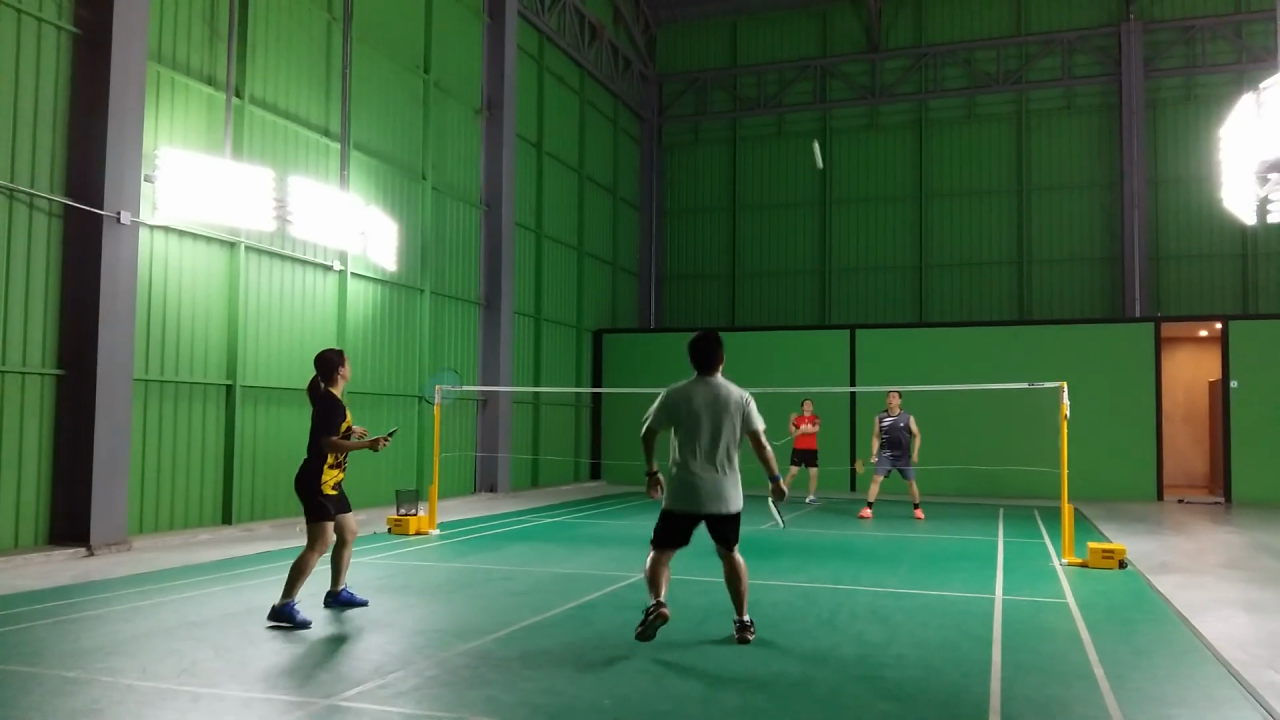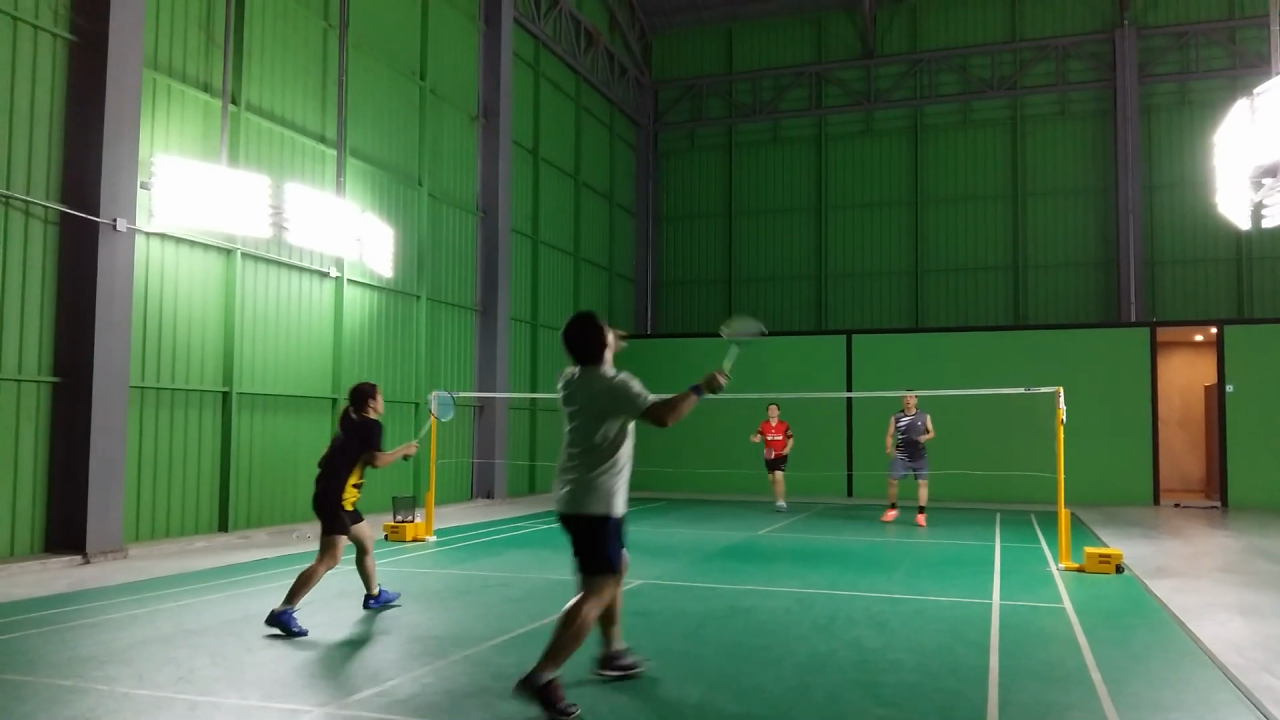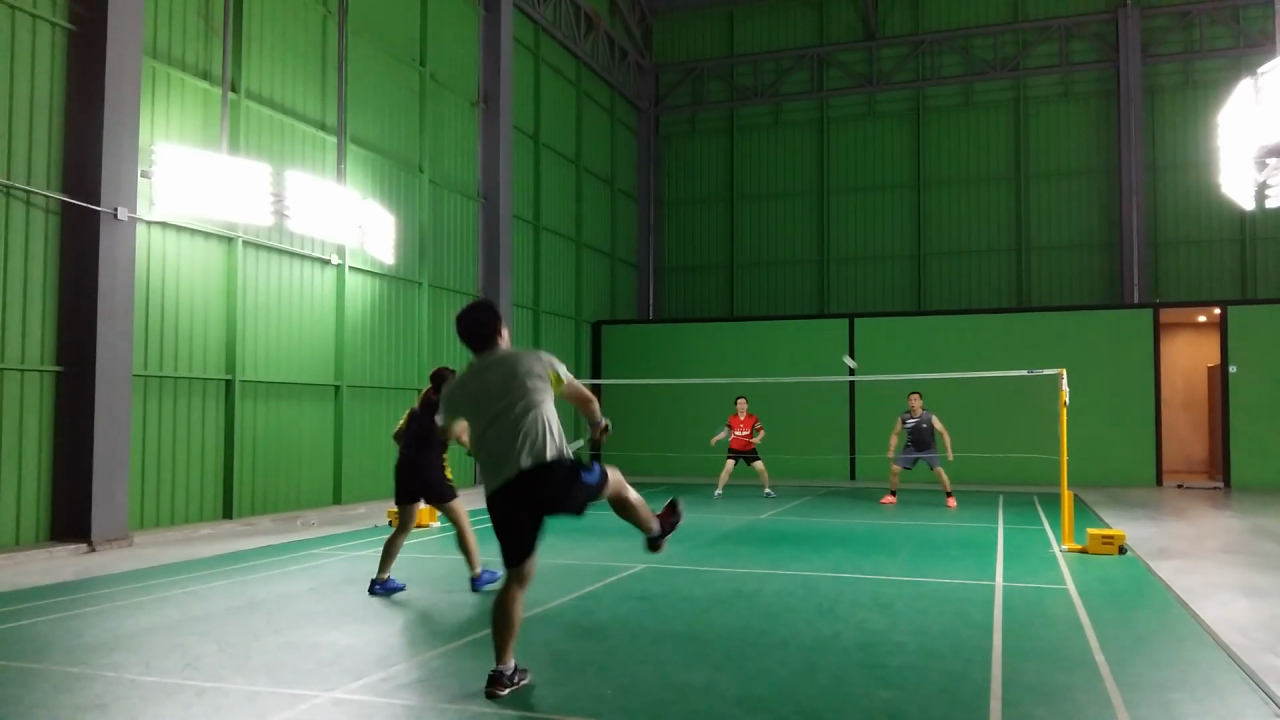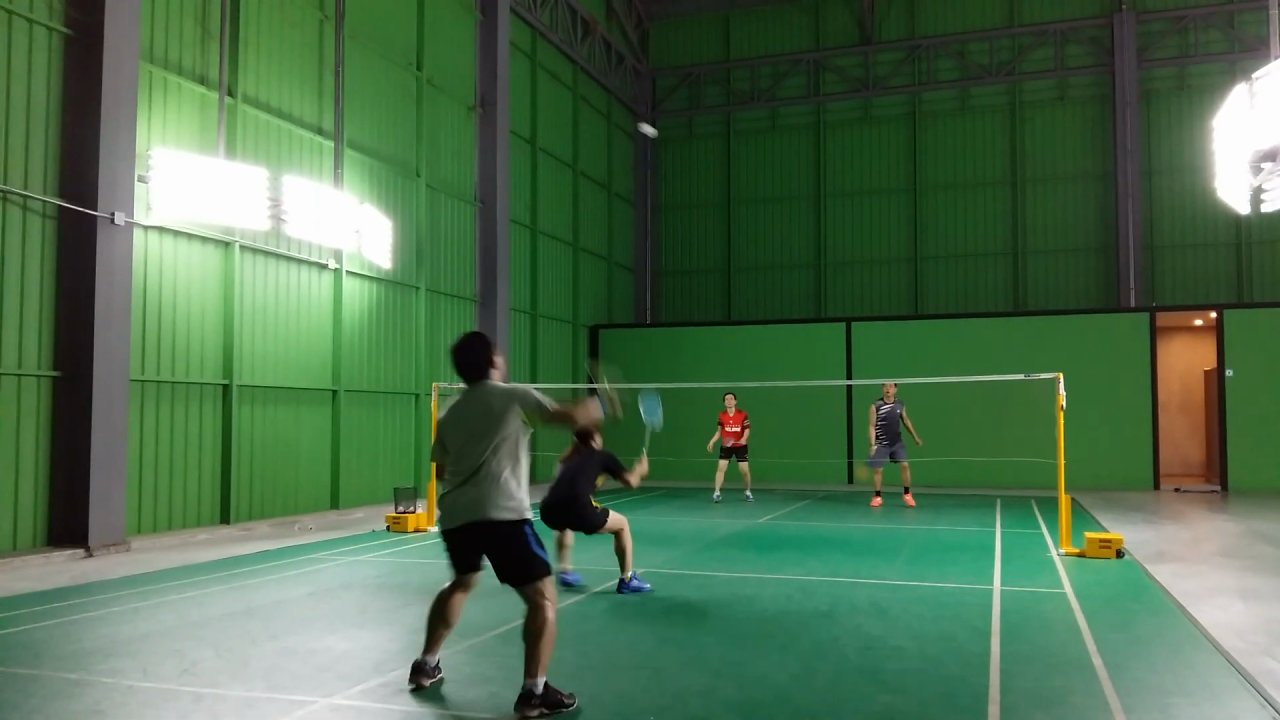
dt=0.7s
person 1, frame 1
left shoulder: (673, 395)
right shoulder: (741, 398)
left elbow: (647, 436)
right elbow: (761, 445)
left wrist: (652, 472)
right wrist: (776, 480)
left hip: (683, 494)
right hip: (725, 496)
left knee: (659, 555)
right knee: (730, 555)
left ankle: (656, 604)
right ankle: (743, 621)
person 1, frame 2
left shoulder: (571, 381)
right shoulder: (617, 385)
right elbow: (662, 416)
left wrist: (608, 341)
right wrist: (701, 388)
left hip: (573, 499)
right hip: (598, 503)
left knee: (609, 575)
right knee: (597, 592)
left ankle: (614, 653)
right ankle: (541, 677)
person 1, frame 3
left shoulder: (459, 386)
right shoulder: (533, 361)
left elbow: (451, 430)
right elbow: (581, 396)
right wrist: (598, 422)
left hip: (504, 488)
right hip: (550, 471)
left knee: (516, 581)
right knee: (614, 482)
left ankle: (503, 671)
right ankle: (656, 531)
person 1, frame 4
left shoulder: (450, 416)
right shoulder: (515, 397)
left elbow: (441, 468)
right elbow: (572, 417)
right wrist: (601, 405)
left hip: (456, 518)
right hip: (503, 516)
left knee: (460, 584)
right knee: (542, 600)
left ankle: (426, 664)
person 2, frame 1
left shoulder: (331, 400)
right shoulder: (331, 403)
right elbow: (328, 445)
left wrist: (349, 431)
right wrist: (367, 445)
left hip: (332, 482)
right hip: (318, 483)
left knee: (348, 535)
right knee: (318, 545)
left ankle: (337, 591)
right ankle: (284, 606)
person 2, frame 2
left shoulder: (350, 427)
right shoulder: (371, 426)
left elbow: (324, 462)
right elbow: (376, 461)
right wrist: (403, 450)
left hip: (338, 498)
right hip: (336, 499)
left knee: (367, 541)
right knee: (328, 560)
left ankle: (374, 595)
right ankle: (282, 612)
person 2, frame 3
left shoulder: (417, 409)
left elbow: (398, 436)
right elbow: (461, 437)
right wrist: (470, 446)
left hip: (406, 467)
right hip: (431, 470)
left knee: (404, 527)
right knee: (461, 521)
left ankle: (381, 580)
right ankle: (477, 575)
person 2, frame 4
left shoulder: (569, 458)
right shoulder: (602, 456)
right elbow: (631, 482)
right wrist: (641, 468)
left hip: (550, 510)
right hip: (577, 507)
left knee: (565, 526)
right knee: (622, 524)
left ankle: (565, 571)
right ankle: (627, 580)
